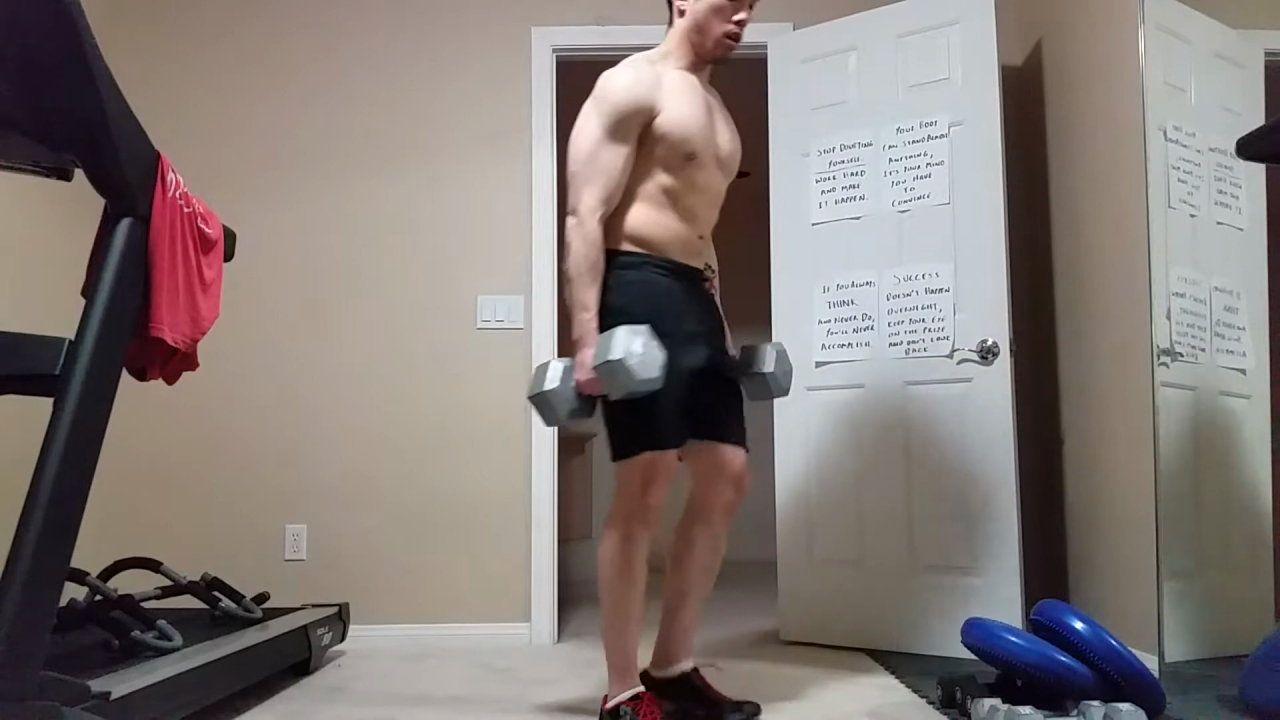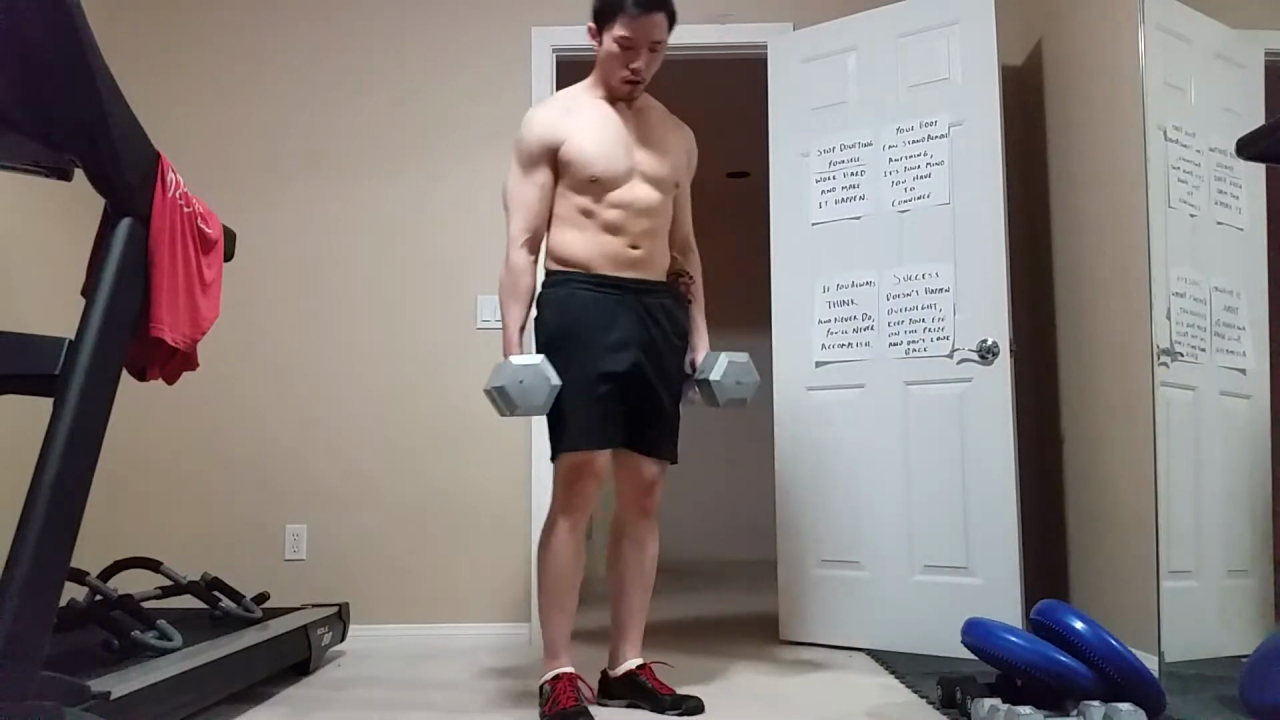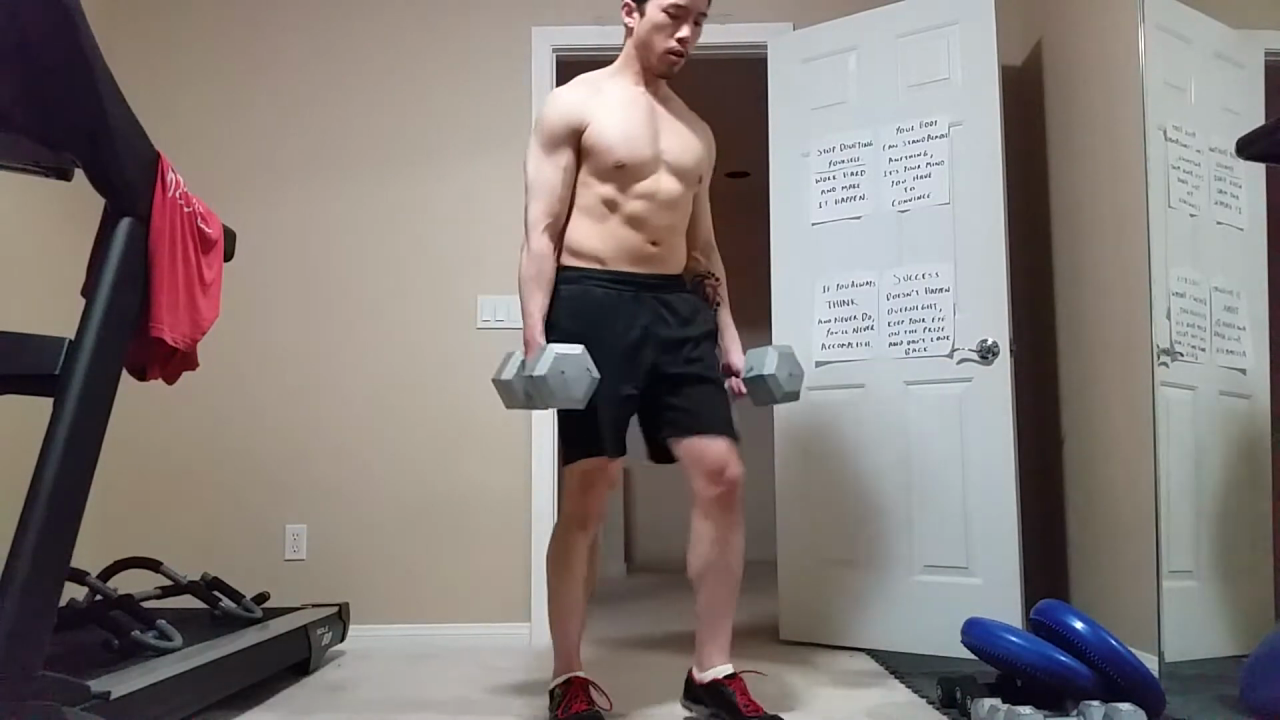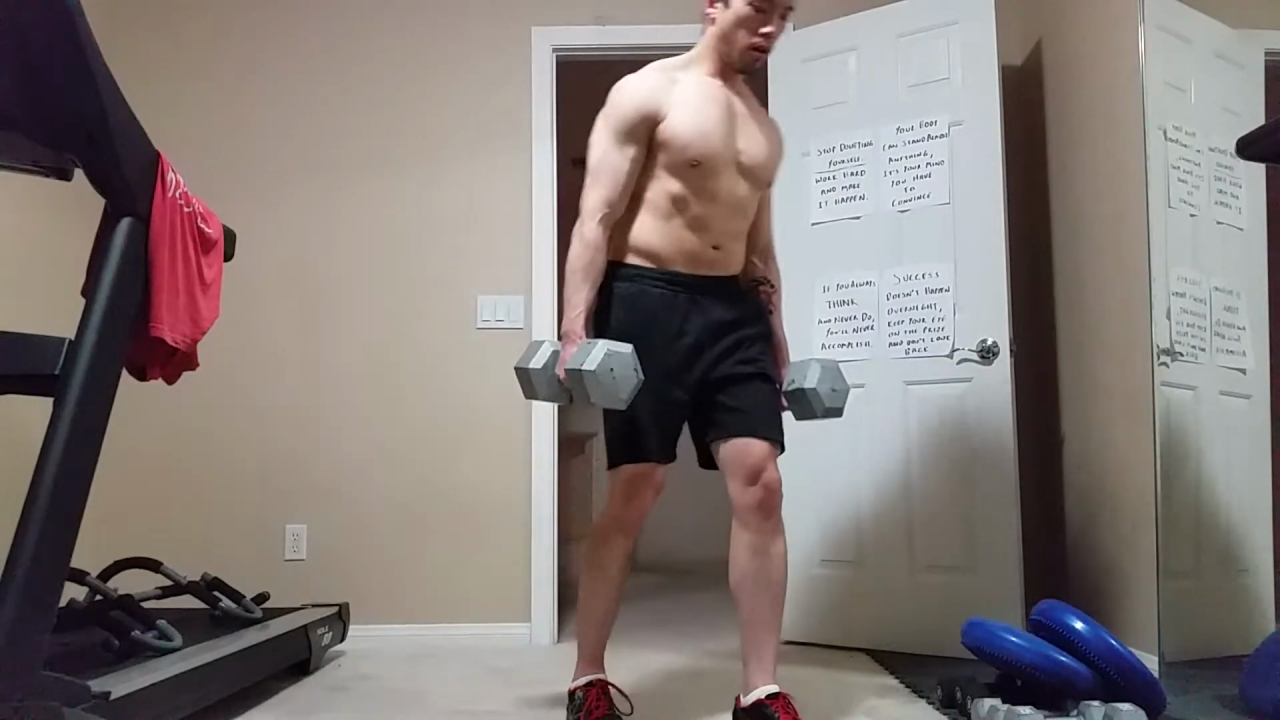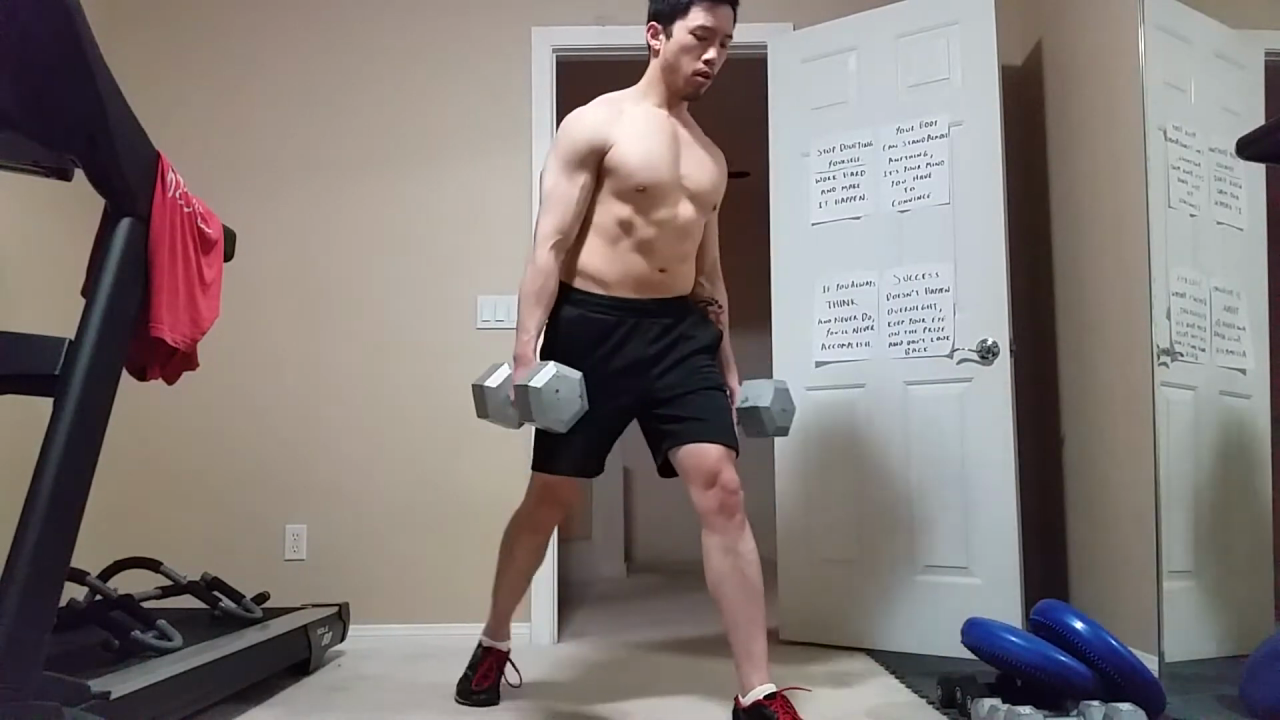
dt=1s
person 1, frame 1
left shoulder: (712, 106)
right shoulder: (632, 85)
right elbow: (584, 217)
left wrist: (718, 324)
right wrist: (586, 336)
left hip: (692, 295)
right hip: (638, 289)
left knee: (726, 480)
right knee: (641, 492)
person 1, frame 2
left shoulder: (677, 137)
right shoulder: (551, 122)
right elbow: (522, 245)
left wrist: (698, 330)
right wrist: (513, 344)
left hip: (658, 311)
right hip: (580, 306)
left knee: (643, 495)
right knee: (577, 493)
person 1, frame 3
left shoulder: (697, 132)
right shoulder: (574, 105)
right elbow: (542, 231)
left wrist: (728, 336)
right wrist: (534, 331)
left hip: (678, 308)
right hip: (593, 302)
left knee: (721, 477)
right knee: (588, 493)
person 1, frame 4
left shoulder: (763, 126)
right shoulder: (647, 93)
right elbow: (596, 217)
left wrist: (779, 344)
right wrist: (574, 326)
left hip: (733, 311)
right hip: (648, 302)
left knee: (760, 486)
right knee: (632, 495)
person 1, frame 5
left shoulder: (710, 156)
right shoulder: (594, 125)
right elbow: (551, 244)
left wrist: (728, 368)
right wrist: (525, 350)
left hip: (680, 331)
right hip: (594, 328)
left knee: (722, 494)
right knee: (550, 498)
right ankle: (493, 641)
